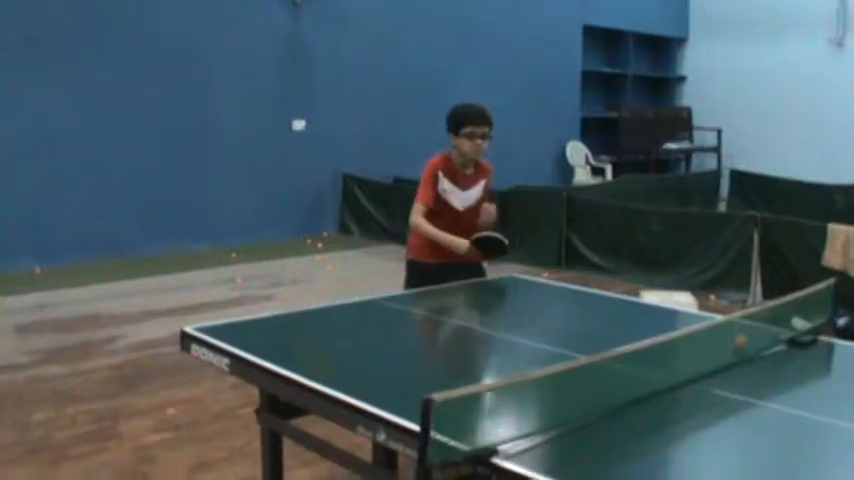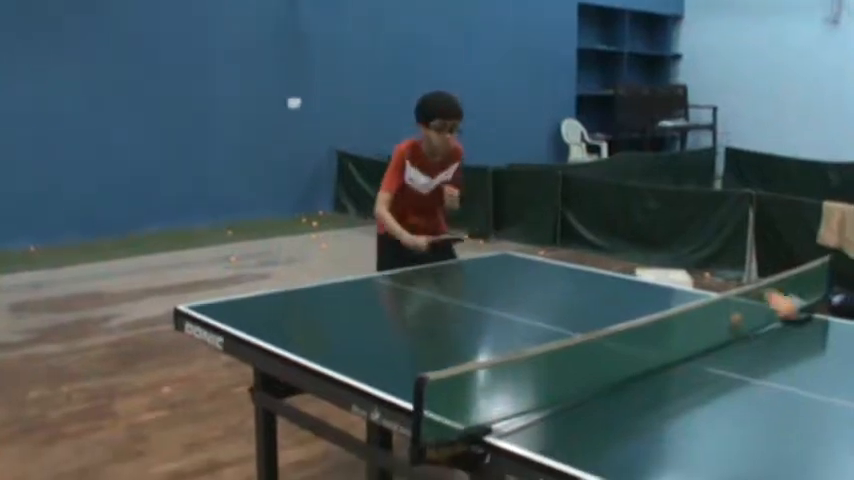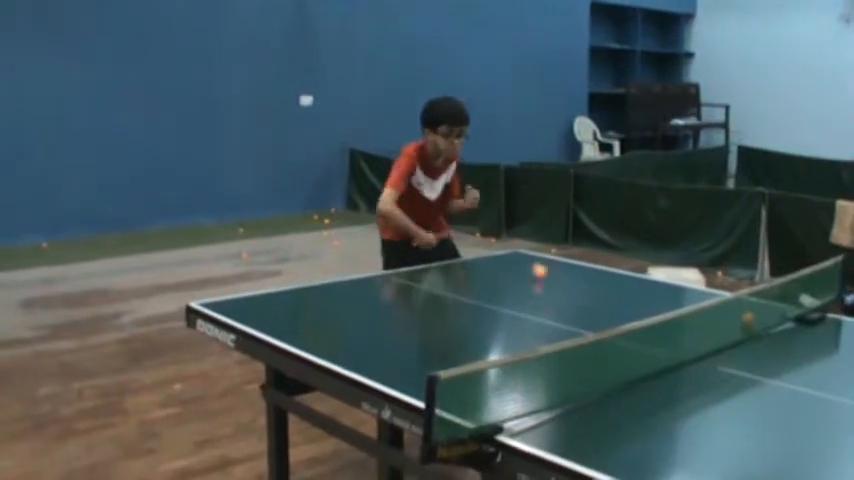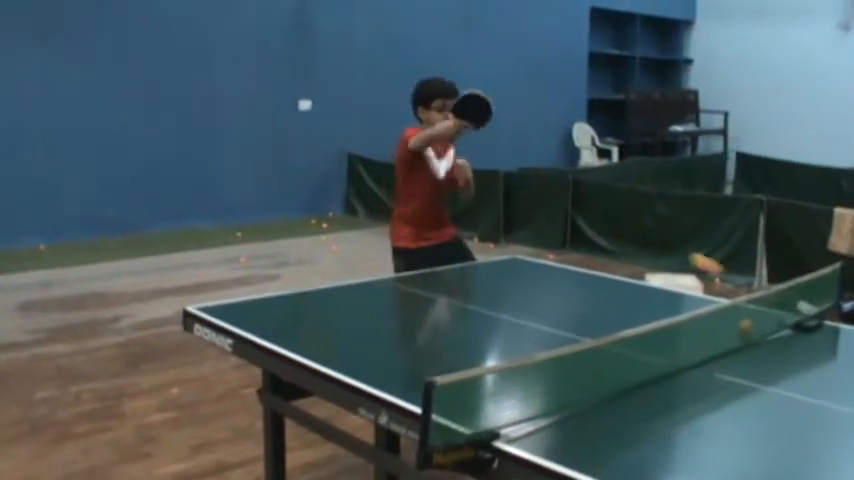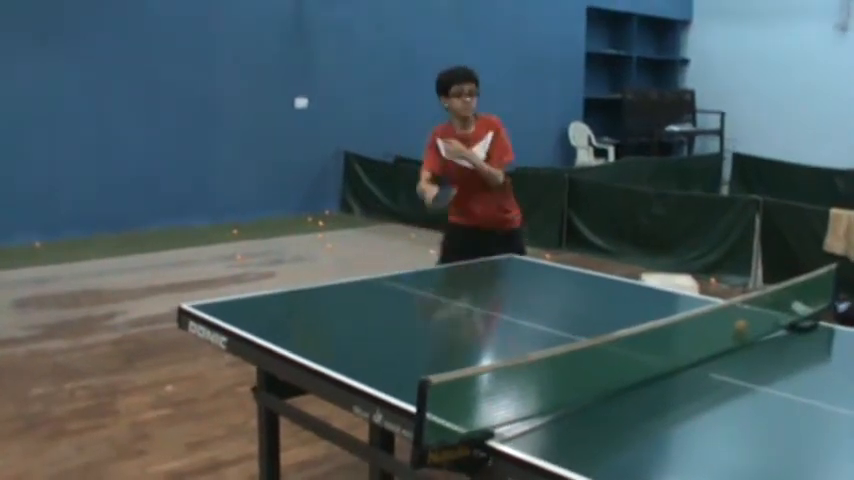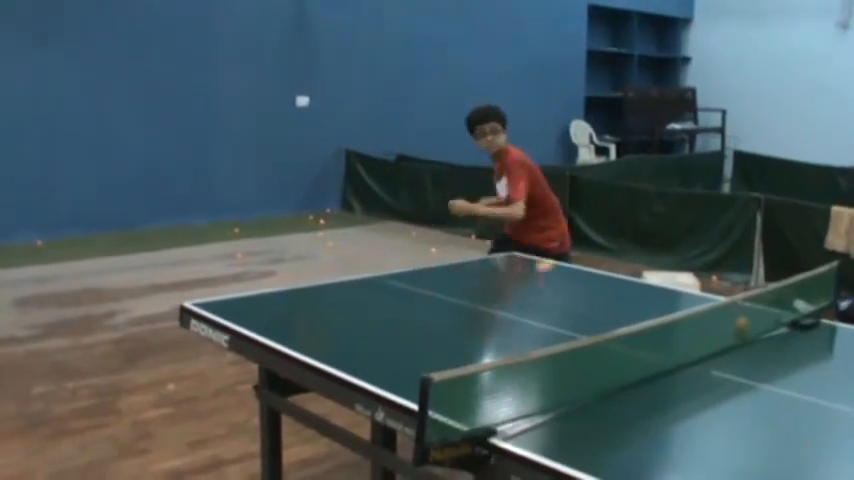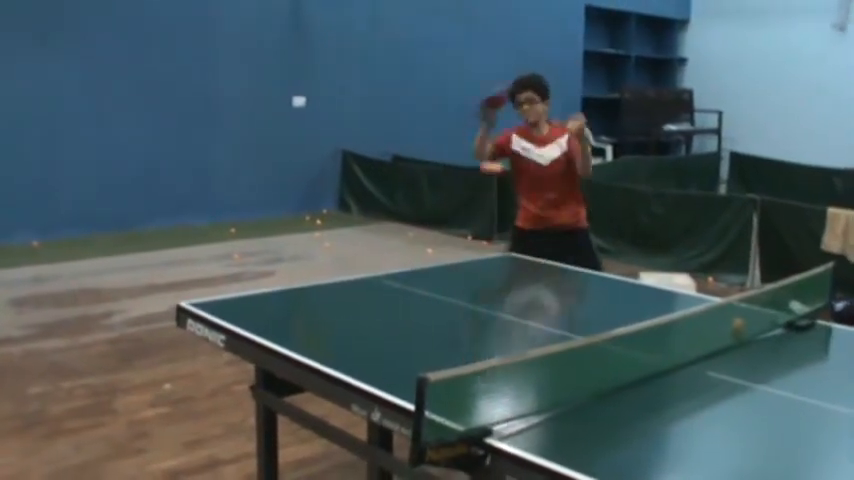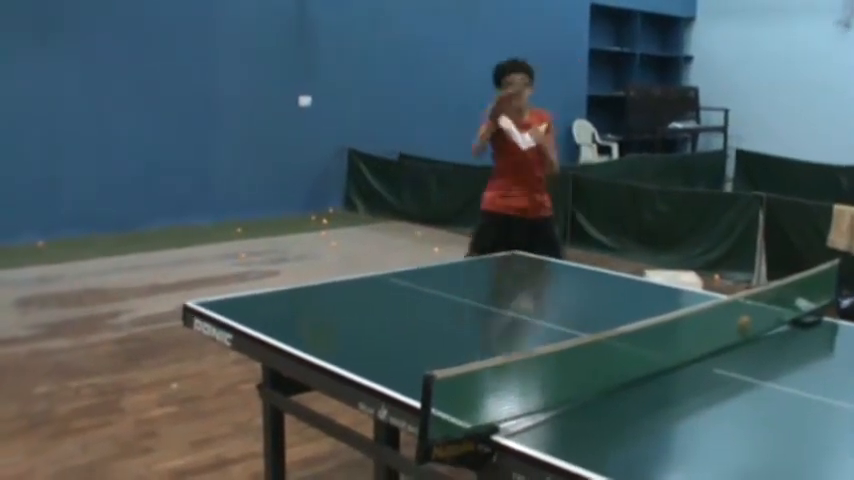
dt=0.3s
person 1, frame 1
left shoulder: (485, 171)
right shoulder: (437, 167)
left elbow: (477, 225)
right elbow: (415, 220)
left wrist: (487, 220)
right wrist: (451, 241)
left hip: (466, 258)
right hip: (426, 260)
person 1, frame 2
left shoulder: (456, 154)
right shoulder: (404, 153)
left elbow: (448, 204)
right elbow: (380, 208)
left wrist: (452, 203)
right wrist: (407, 238)
left hip: (434, 234)
right hip: (395, 234)
person 1, frame 3
left shoulder: (453, 157)
right shoulder: (411, 156)
left elbow: (450, 206)
right elbow: (384, 206)
left wrist: (467, 204)
right wrist: (419, 234)
left hip: (436, 235)
right hip: (399, 237)
person 1, frame 4
left shoulder: (450, 143)
right shoulder: (412, 136)
left elbow: (466, 194)
right elbow: (416, 143)
left wrist: (466, 177)
right wrist: (452, 126)
left hip: (445, 235)
right hip: (410, 240)
person 1, frame 5
left shoulder: (493, 127)
right shoulder: (439, 136)
left elbow: (498, 179)
right elbow: (423, 184)
left wrist: (469, 155)
right wrist: (429, 190)
left hip: (502, 222)
right hip: (461, 224)
person 1, frame 6
left shoulder: (515, 161)
right shoulder: (500, 164)
left elbow: (517, 212)
left wrist: (471, 208)
right wrist: (491, 202)
left hip: (548, 242)
right hip: (517, 236)
person 1, frame 7
left shoulder: (565, 133)
right shoulder: (513, 138)
left elbow: (585, 172)
right elbow: (481, 156)
left wrist: (581, 137)
right wrist: (485, 127)
left hip: (570, 223)
right hip: (529, 226)
person 1, frame 8
left shoulder: (543, 120)
right shoulder: (497, 121)
left elbow: (552, 169)
right elbow: (477, 150)
left wrist: (545, 144)
right wrist: (493, 119)
left hip: (538, 209)
right hip: (499, 208)
